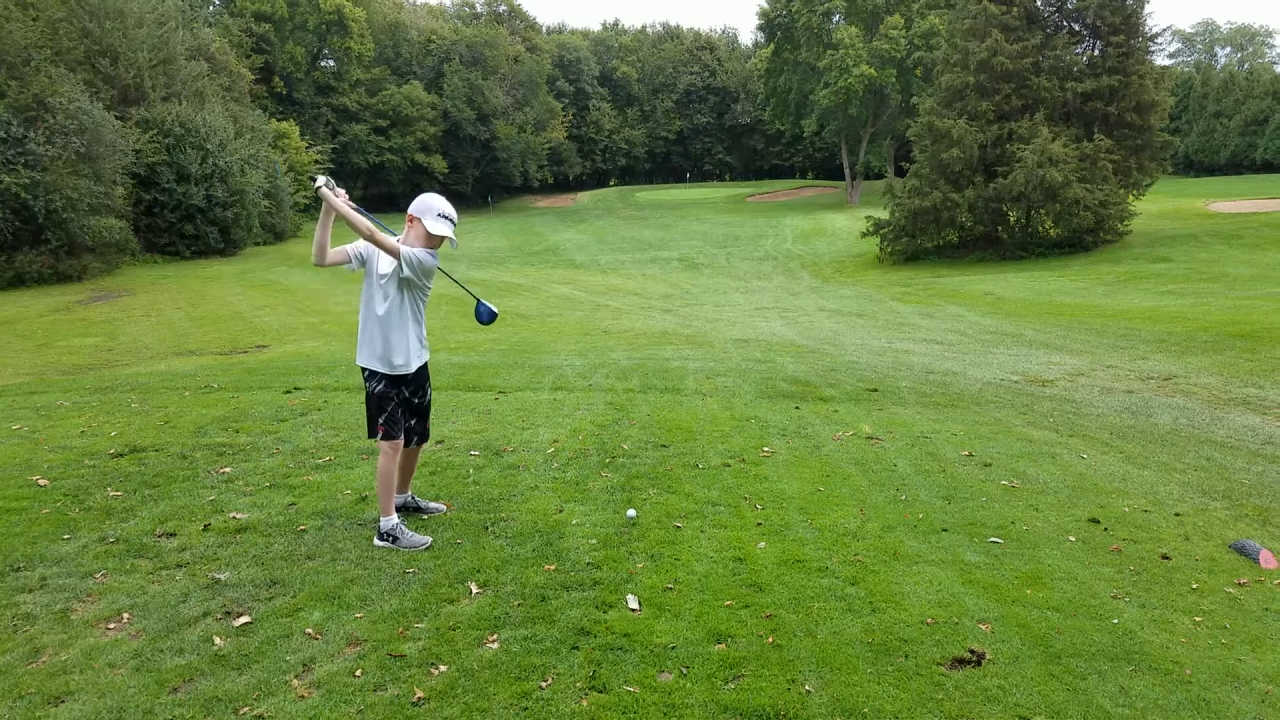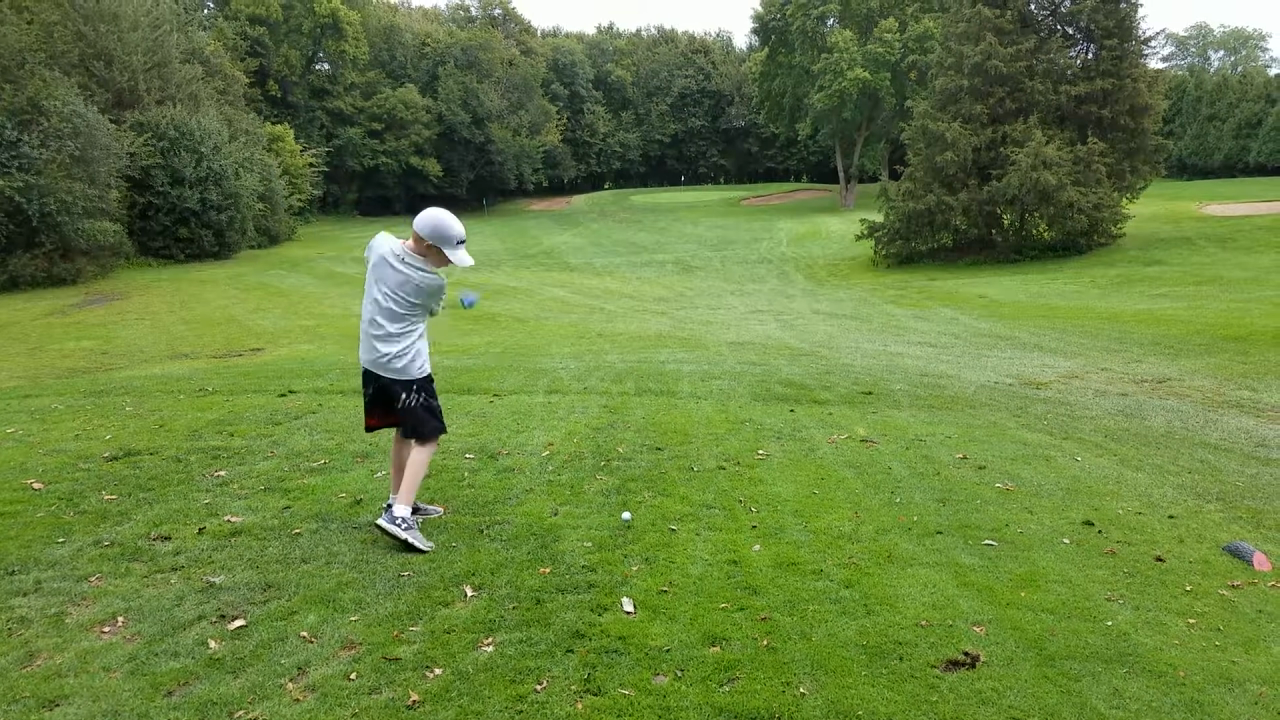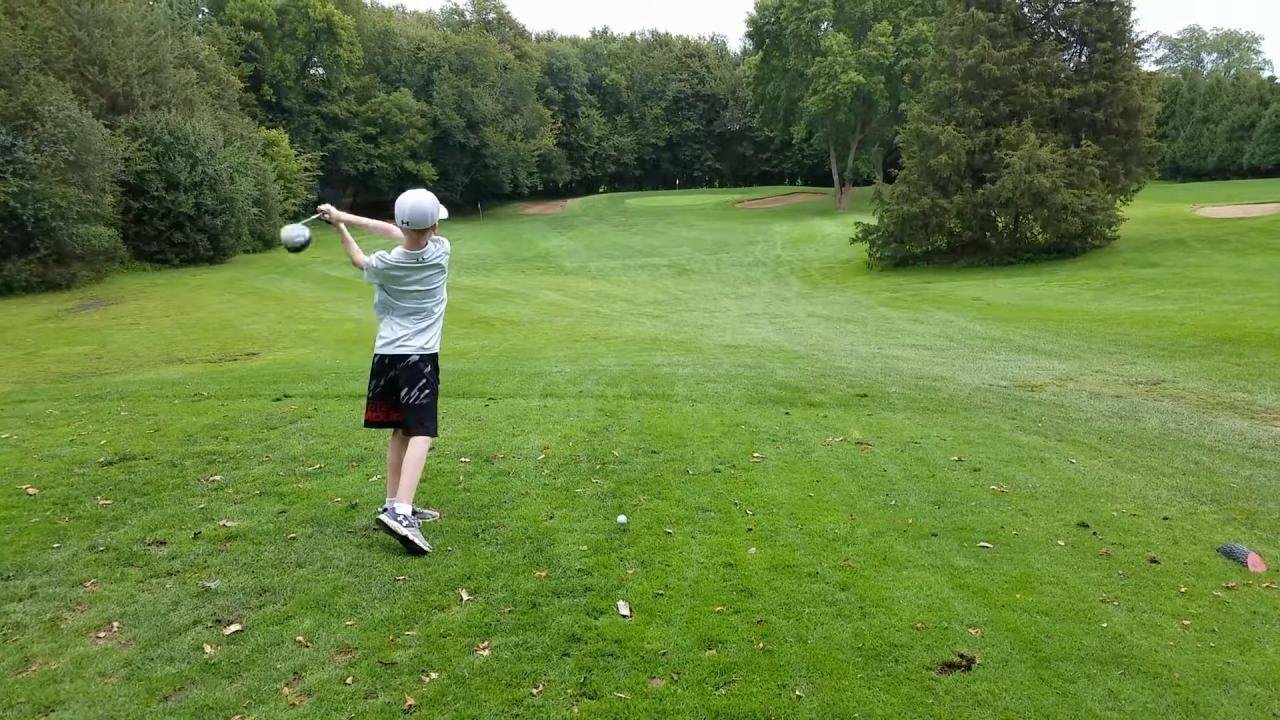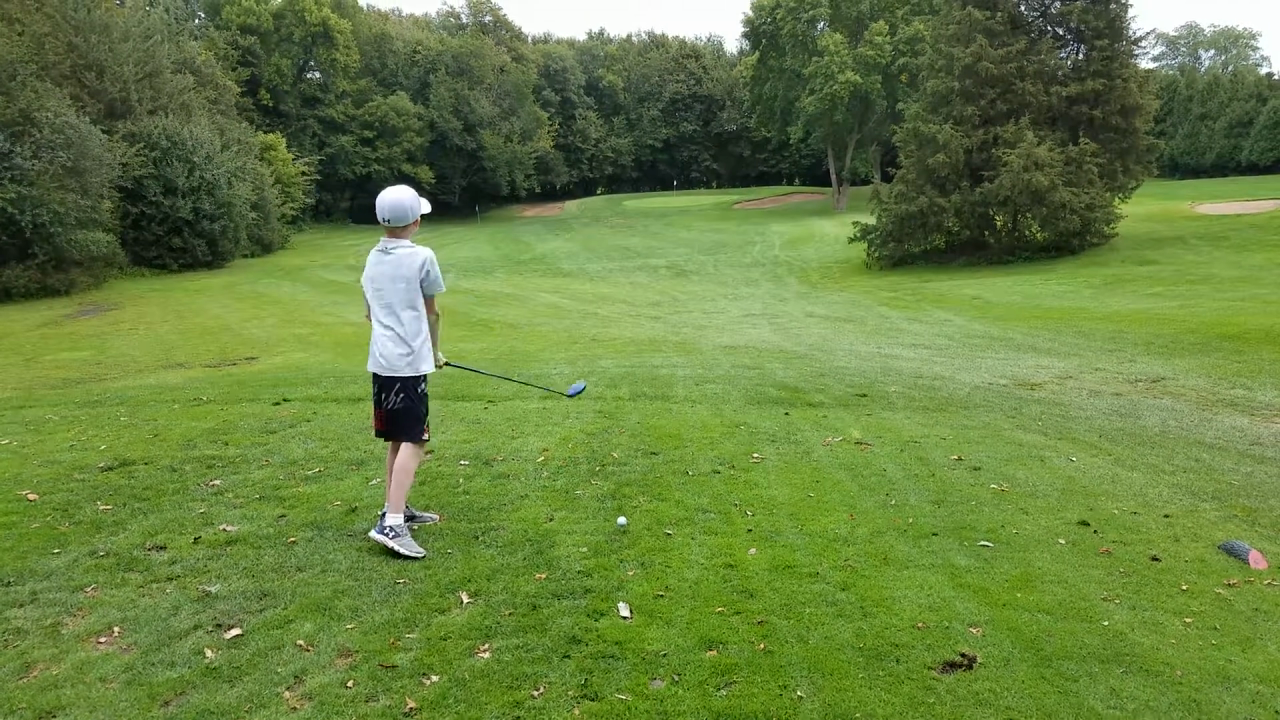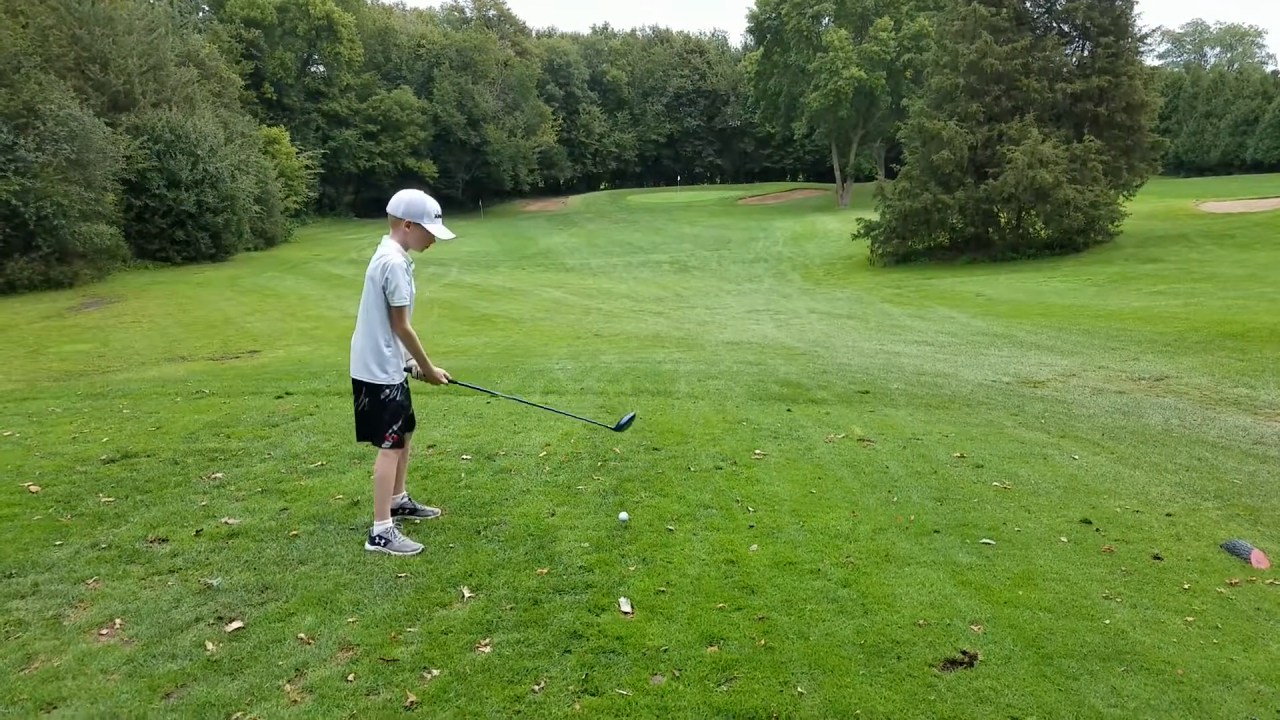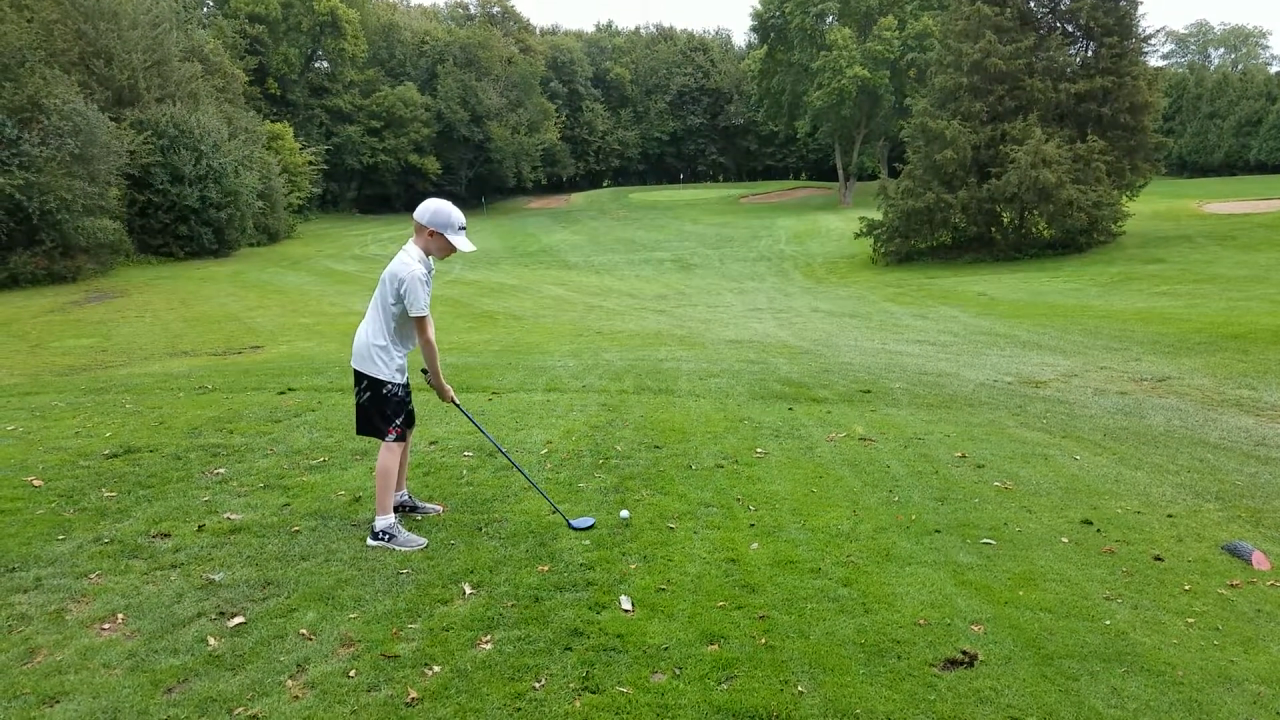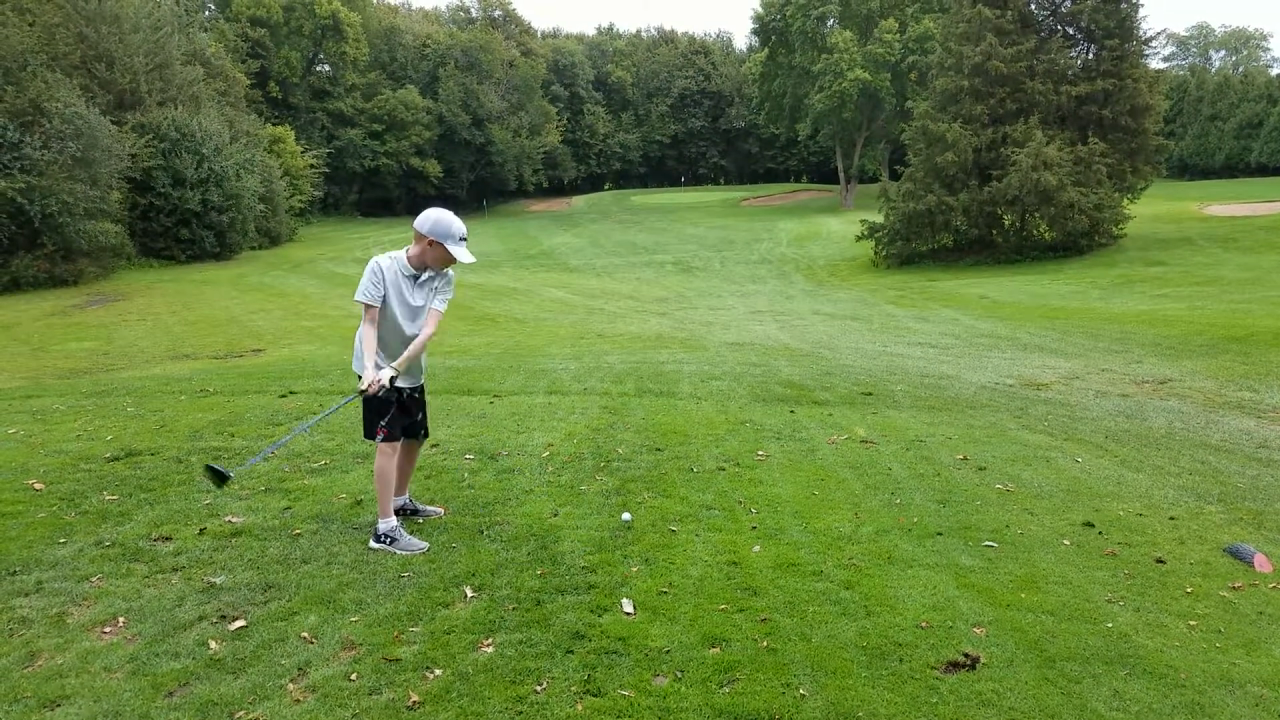
dt=0.7s
person 1, frame 1
left shoulder: (426, 261)
right shoulder: (373, 250)
left elbow: (372, 235)
right elbow: (321, 259)
left wrist: (334, 201)
right wrist: (328, 208)
left hip: (413, 364)
right hip: (379, 364)
left knee: (416, 438)
right knee: (392, 441)
left ankle: (402, 497)
right ankle: (388, 527)
person 1, frame 2
left shoulder: (379, 247)
right shoulder: (433, 282)
left hip: (374, 362)
right hip: (408, 368)
left knee: (406, 430)
right knee: (428, 436)
left ankle: (399, 502)
right ankle: (399, 514)
person 1, frame 3
left shoulder: (384, 265)
right shoulder: (441, 250)
left elbow: (358, 259)
right elbow: (395, 233)
left wrist: (340, 222)
right wrist: (344, 215)
left hip: (386, 354)
right hip: (421, 356)
left knee: (401, 430)
right knee: (421, 434)
left ankle: (395, 503)
right ankle: (400, 511)
person 1, frame 4
left shoulder: (373, 258)
right shoulder: (422, 257)
right elbow: (431, 312)
right wrist: (433, 351)
left hip: (382, 360)
right hip: (408, 363)
left knee: (398, 438)
right knee: (412, 441)
left ankle: (395, 508)
right ankle: (391, 525)
person 1, frame 5
left shoulder: (390, 257)
right shoulder: (394, 263)
right elbow: (402, 327)
left wrist: (412, 362)
right wrist: (427, 368)
left hip: (386, 363)
right hip: (379, 368)
left knee: (404, 432)
right knee: (390, 445)
left ankle: (398, 498)
right ankle: (381, 532)
person 1, frame 6
left shoulder: (418, 261)
right shoulder: (412, 272)
left elbow: (425, 324)
right elbow: (425, 333)
left wrist: (432, 373)
right wrist: (439, 382)
left hip: (389, 359)
right hip: (378, 362)
left knee: (405, 429)
right knee: (393, 439)
left ankle: (399, 497)
right ankle: (383, 526)
person 1, frame 7
left shoulder: (443, 277)
right shoulder: (381, 266)
left elbow: (429, 329)
right elbow: (370, 324)
left wrist: (394, 369)
right wrist: (372, 369)
left hip: (408, 370)
right hip: (377, 369)
left knee: (415, 437)
right knee: (389, 442)
left ankle: (400, 500)
right ankle: (385, 528)
